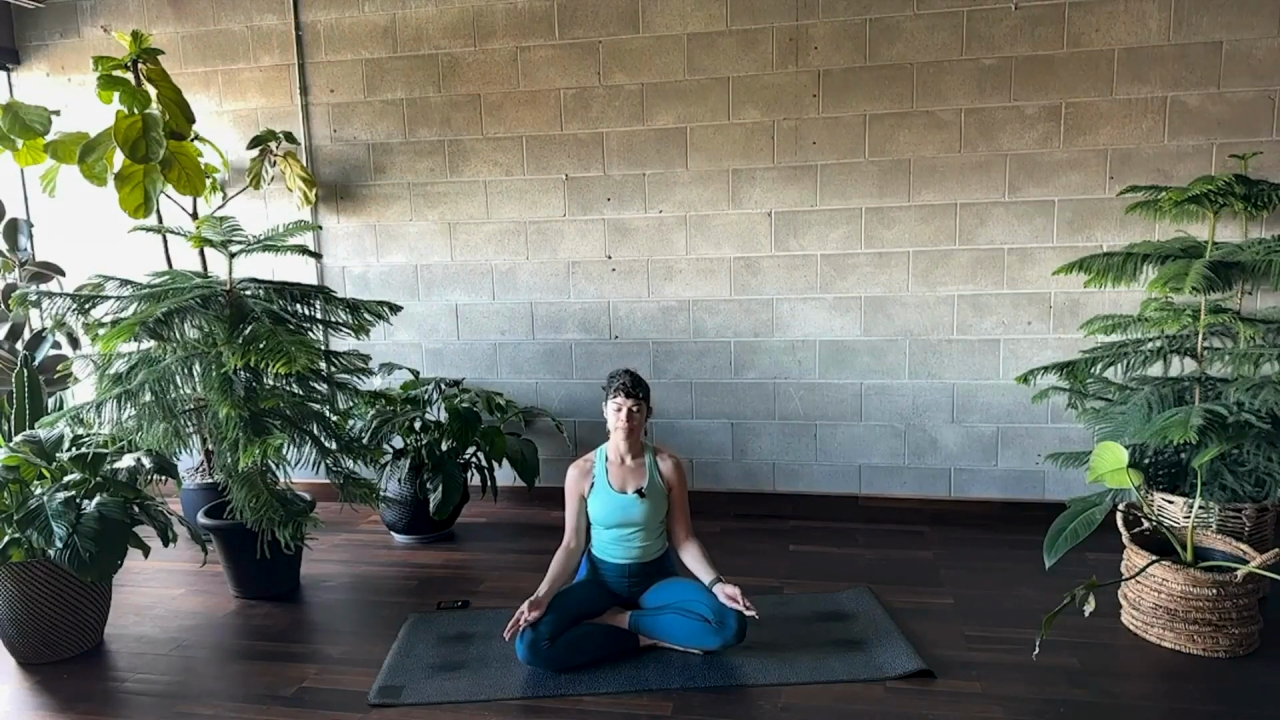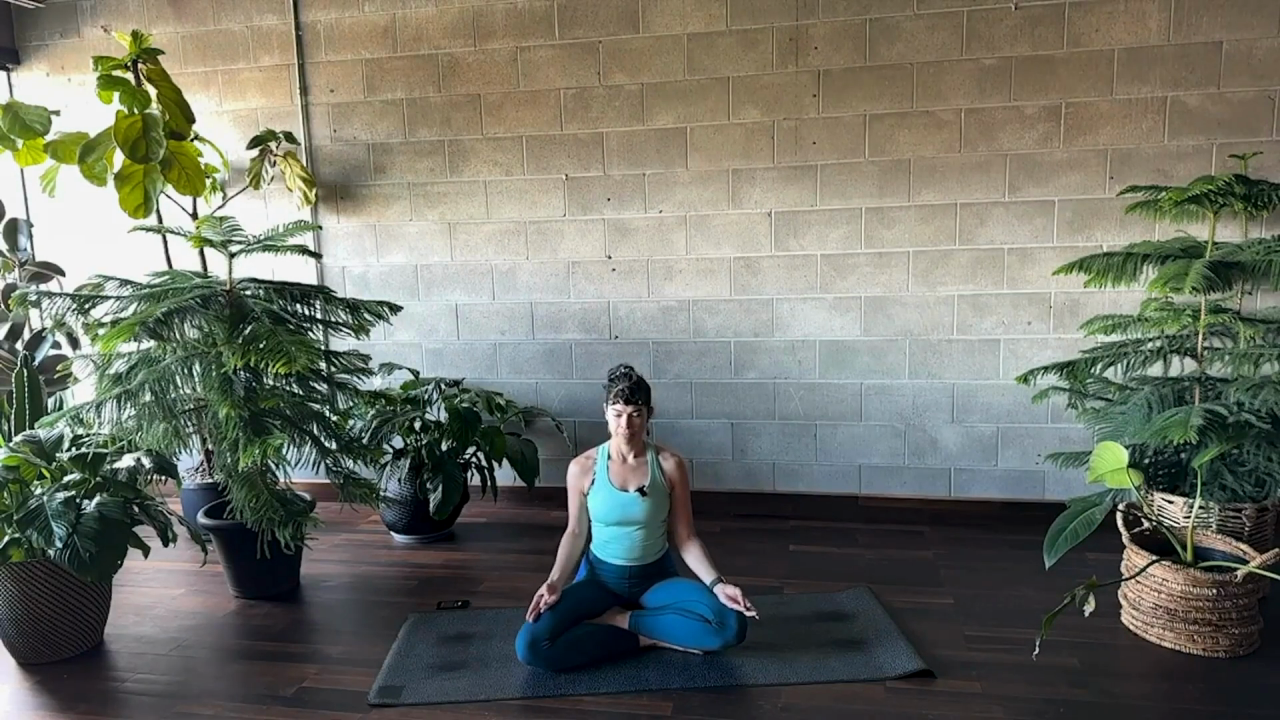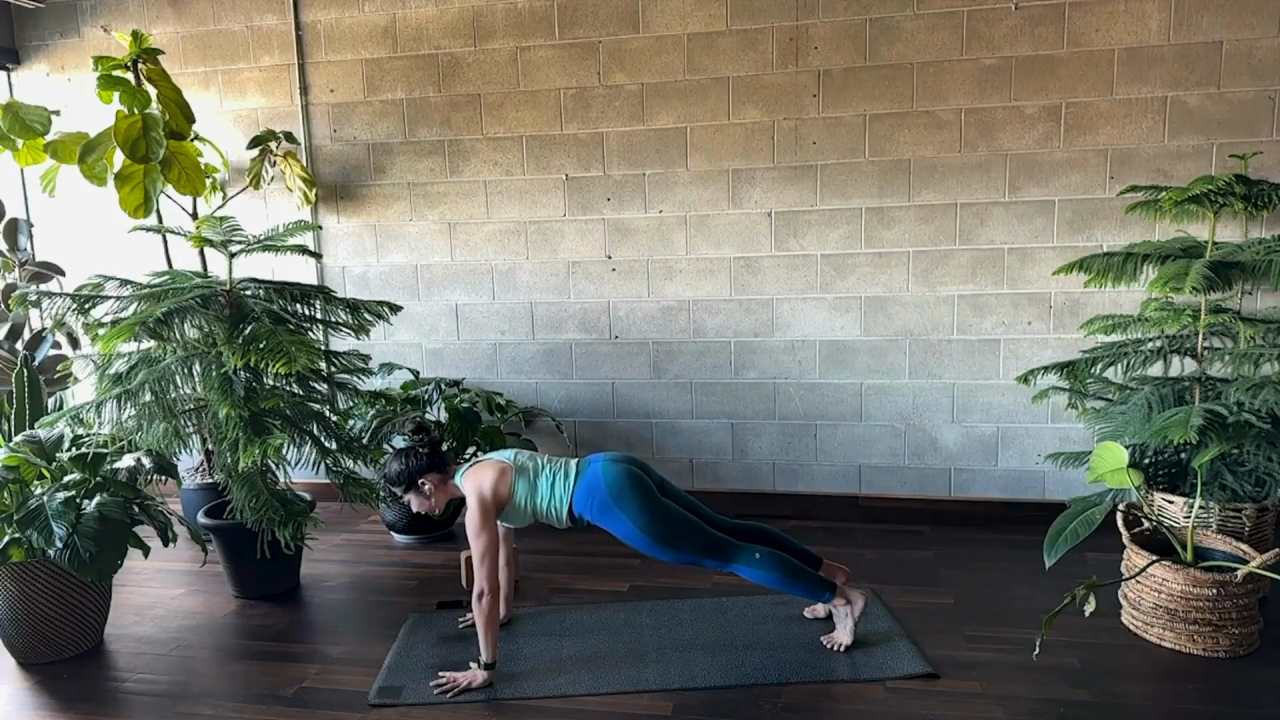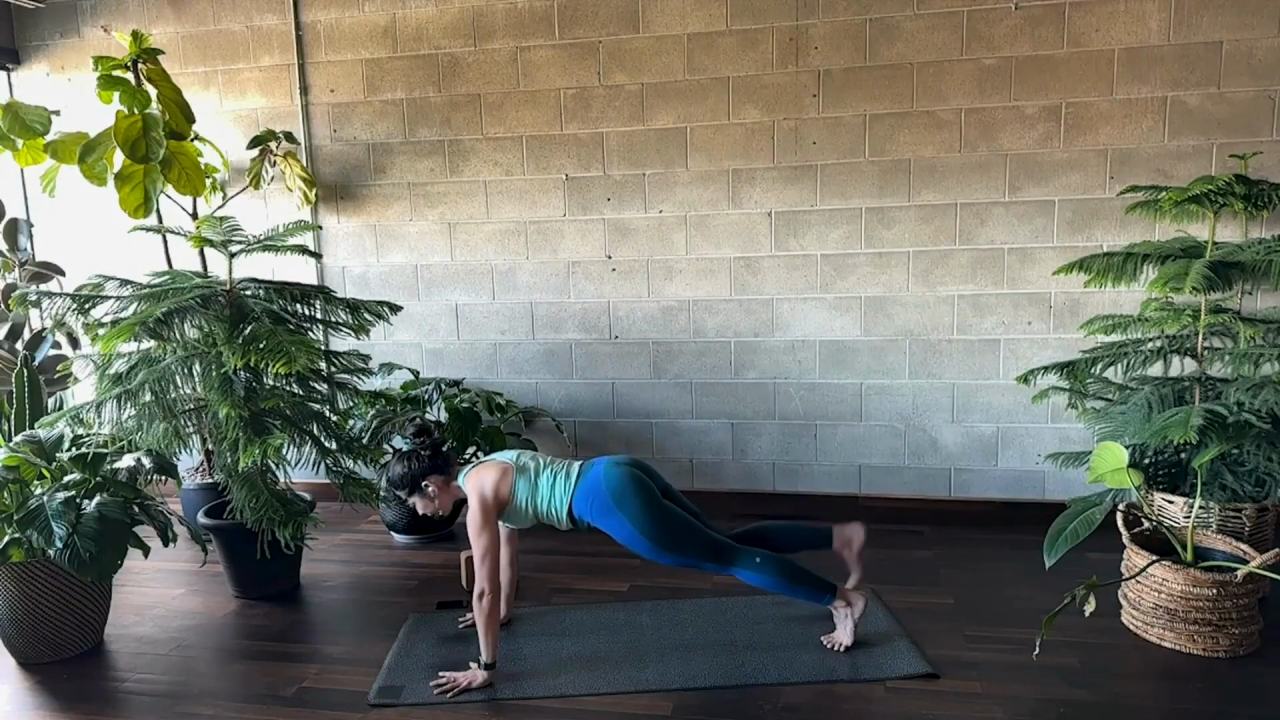
dt=0.4s
person 1, frame 1
left shoulder: (667, 467)
right shoulder: (581, 472)
left elbow: (683, 539)
right elbow: (572, 543)
left wrist: (715, 583)
right wrist: (543, 596)
left hip: (655, 576)
right hip: (599, 577)
left knee: (730, 625)
right knee: (531, 645)
left ankle: (618, 621)
right ankle: (648, 636)
person 1, frame 2
left shoulder: (669, 465)
right shoulder: (582, 468)
left elbow: (685, 538)
right elbow: (575, 534)
left wrist: (717, 584)
right wrist: (554, 583)
left hip: (655, 578)
right hip: (599, 578)
left knee: (731, 625)
right knee: (530, 648)
right ankle: (648, 634)
person 1, frame 3
left shoulder: (475, 493)
right shoulder: (482, 471)
left elbow: (483, 587)
right elbow: (505, 544)
left wrist: (484, 667)
right wrist: (502, 610)
left hip: (608, 494)
right hip: (614, 473)
left knee: (725, 553)
right knee: (723, 529)
left ankle: (841, 598)
right ankle: (826, 570)
person 1, frame 4
left shoulder: (478, 495)
right shoulder: (488, 472)
left elbow: (483, 588)
right elbow: (509, 541)
left wrist: (485, 668)
right wrist: (503, 610)
left hip: (612, 497)
right hip: (618, 476)
left knee: (726, 557)
right knee: (721, 544)
left ankle: (843, 601)
right ankle: (841, 538)
